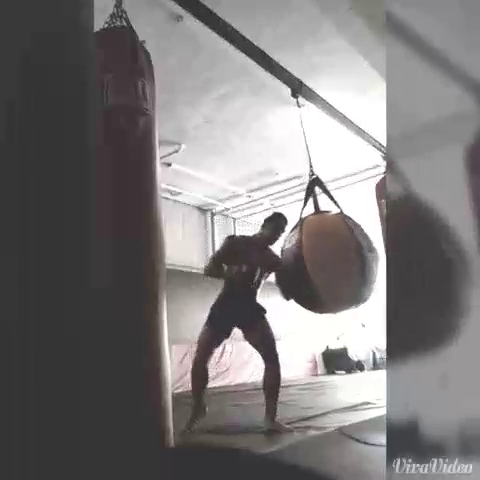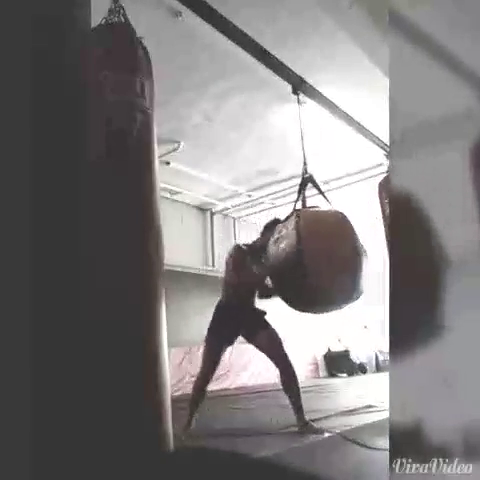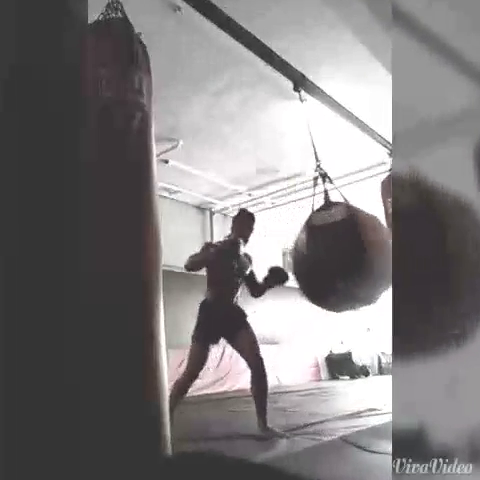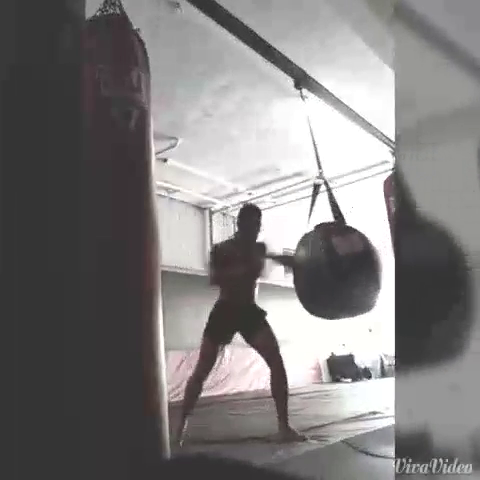
dt=1s
person 1, frame 1
left shoulder: (274, 260)
right shoulder: (235, 242)
right elbow: (208, 269)
right wrist: (231, 272)
left hip: (250, 308)
right hip: (225, 305)
left knee: (272, 358)
right knee: (200, 359)
left ankle: (270, 419)
right ankle: (198, 409)
person 1, frame 2
left shoulder: (266, 260)
right shoulder: (239, 251)
right elbow: (231, 280)
right wrist: (258, 275)
left hip: (250, 314)
right hip: (226, 313)
left knee: (284, 362)
right knee: (206, 372)
left ankle: (301, 420)
right ankle: (189, 420)
person 1, frame 3
left shoulder: (246, 259)
right shoulder: (214, 248)
left elbow: (255, 291)
right elbow: (189, 265)
left wrist: (269, 282)
right wrist: (217, 252)
left hip: (233, 313)
right hip: (210, 312)
left knee: (257, 363)
right knee: (192, 371)
left ankle: (262, 424)
person 1, frame 4
left shoulder: (259, 248)
right shoulder: (221, 250)
left elbow: (284, 259)
right elbow: (214, 278)
right wrist: (243, 271)
left hip: (250, 311)
right hip: (224, 310)
left knee: (277, 363)
right knee: (202, 370)
left ankle: (284, 426)
right ankle: (181, 423)
